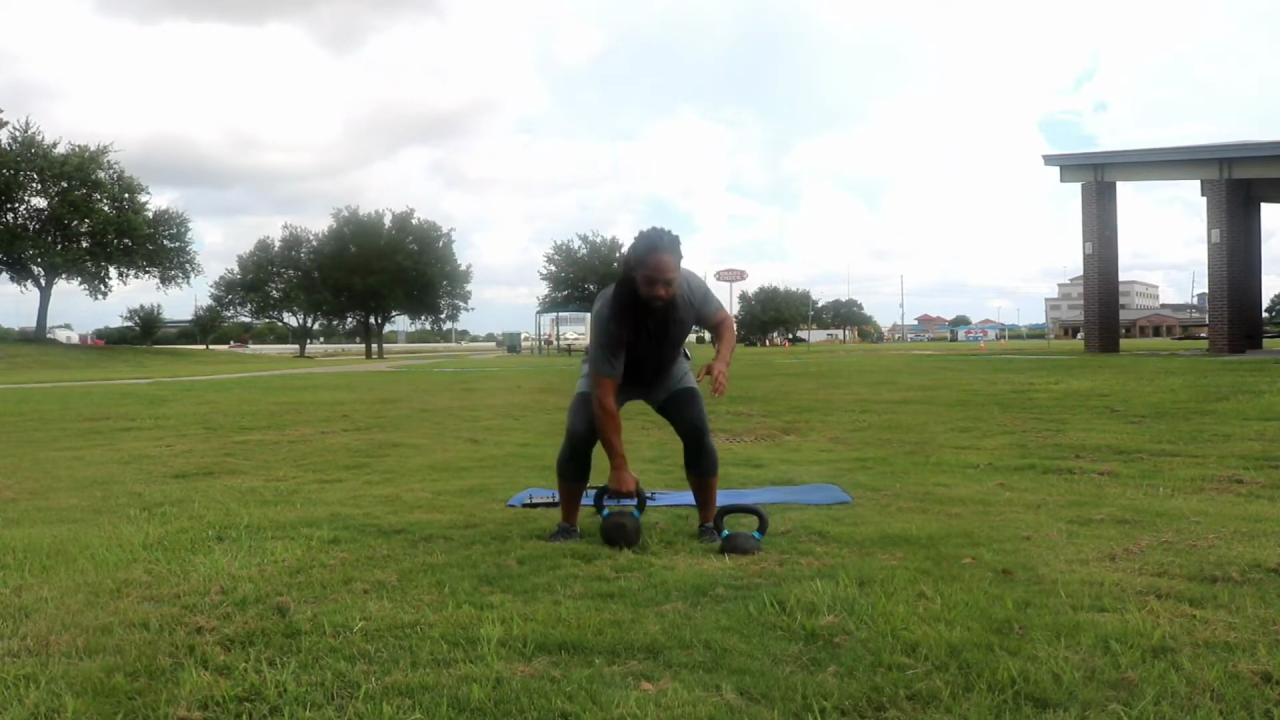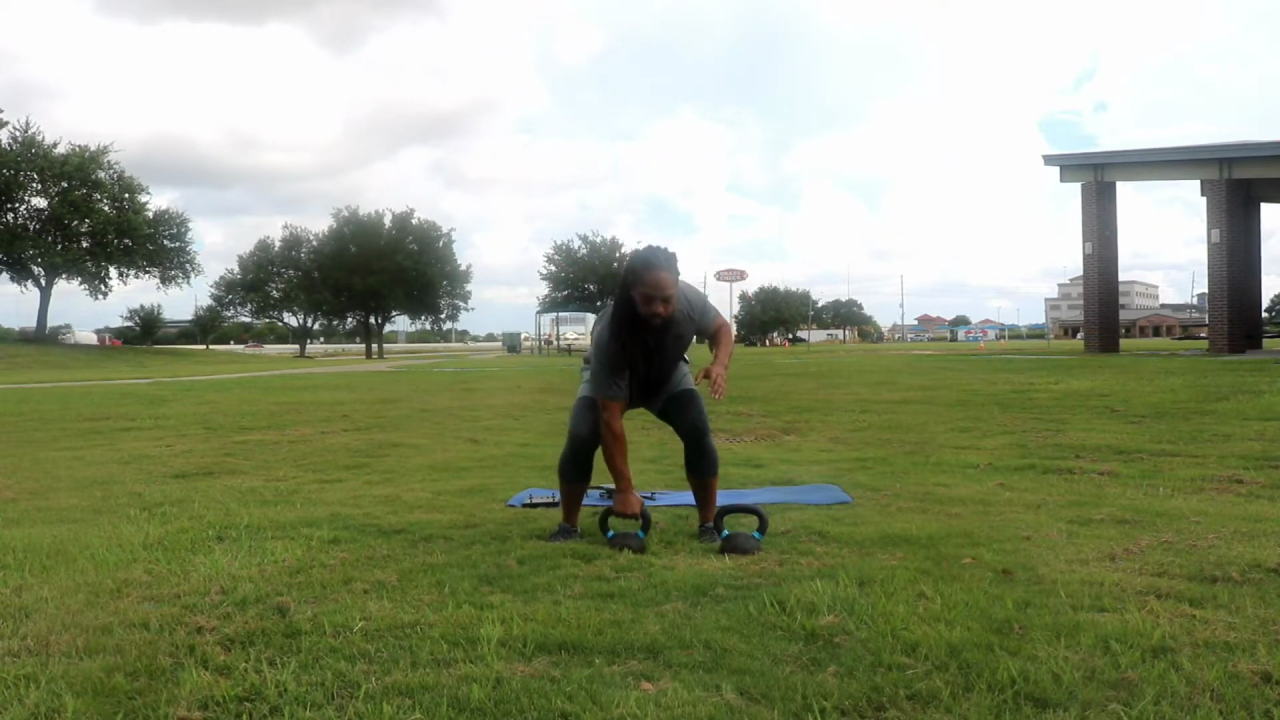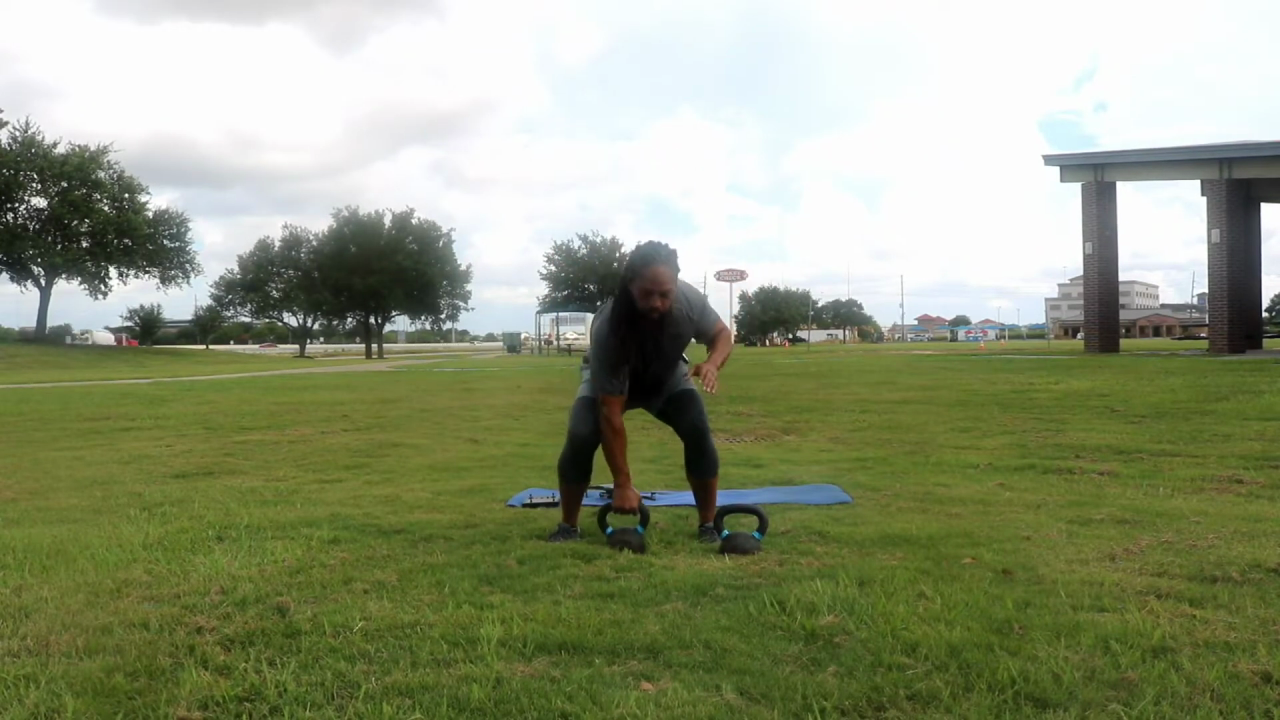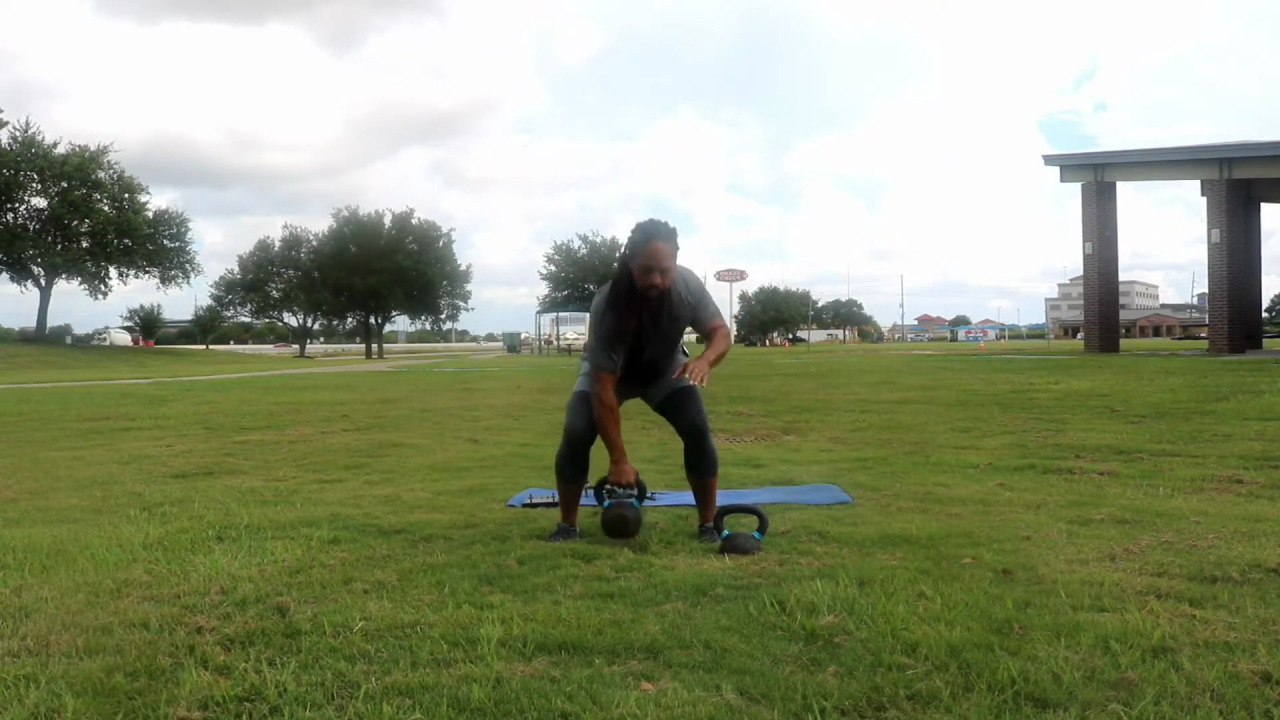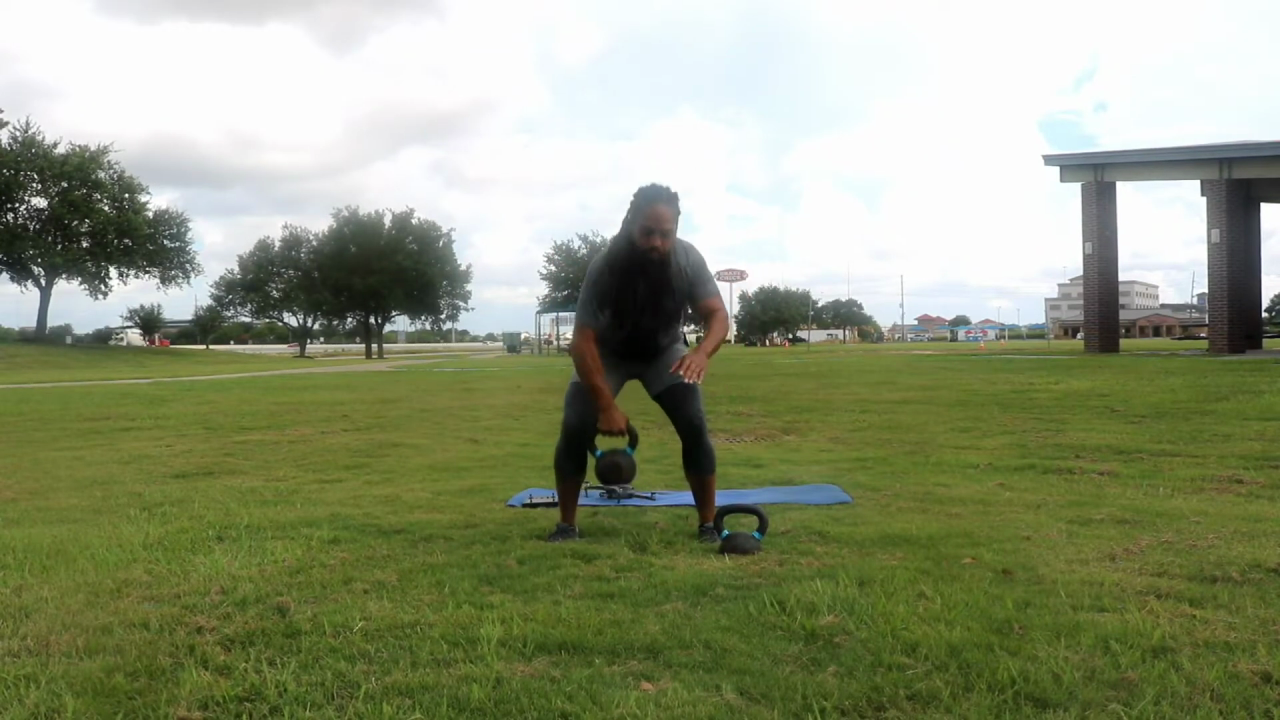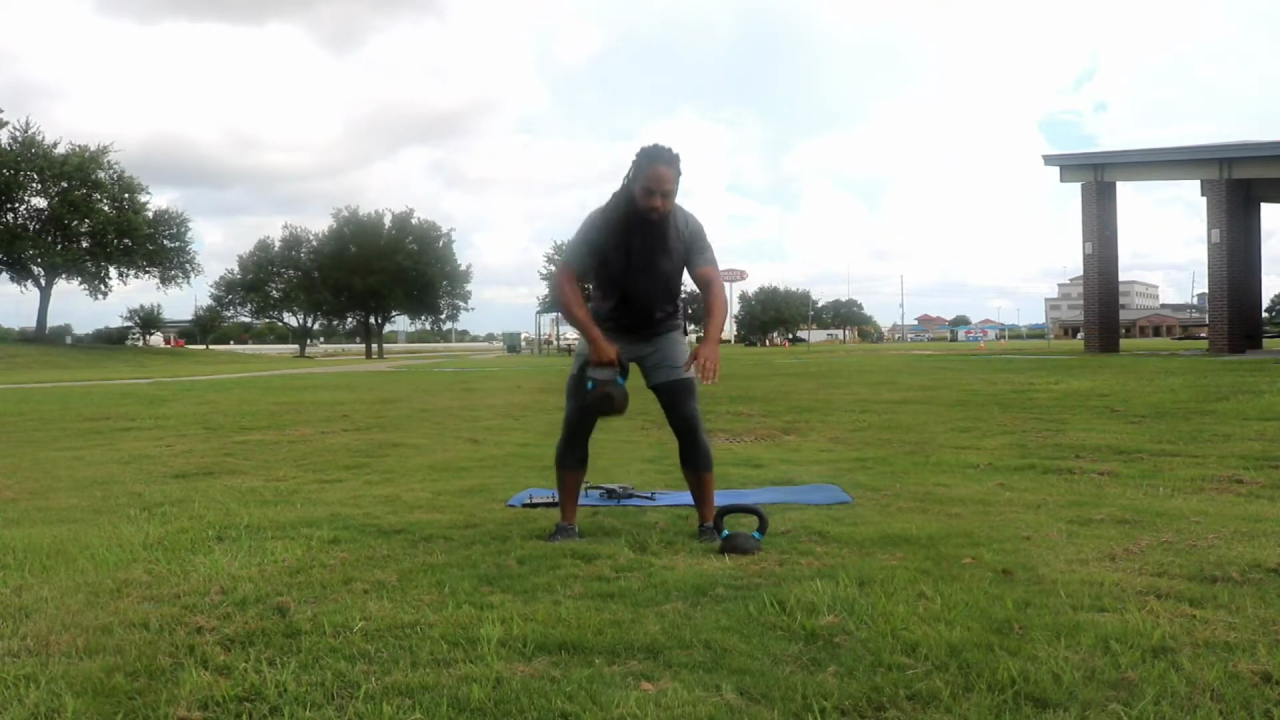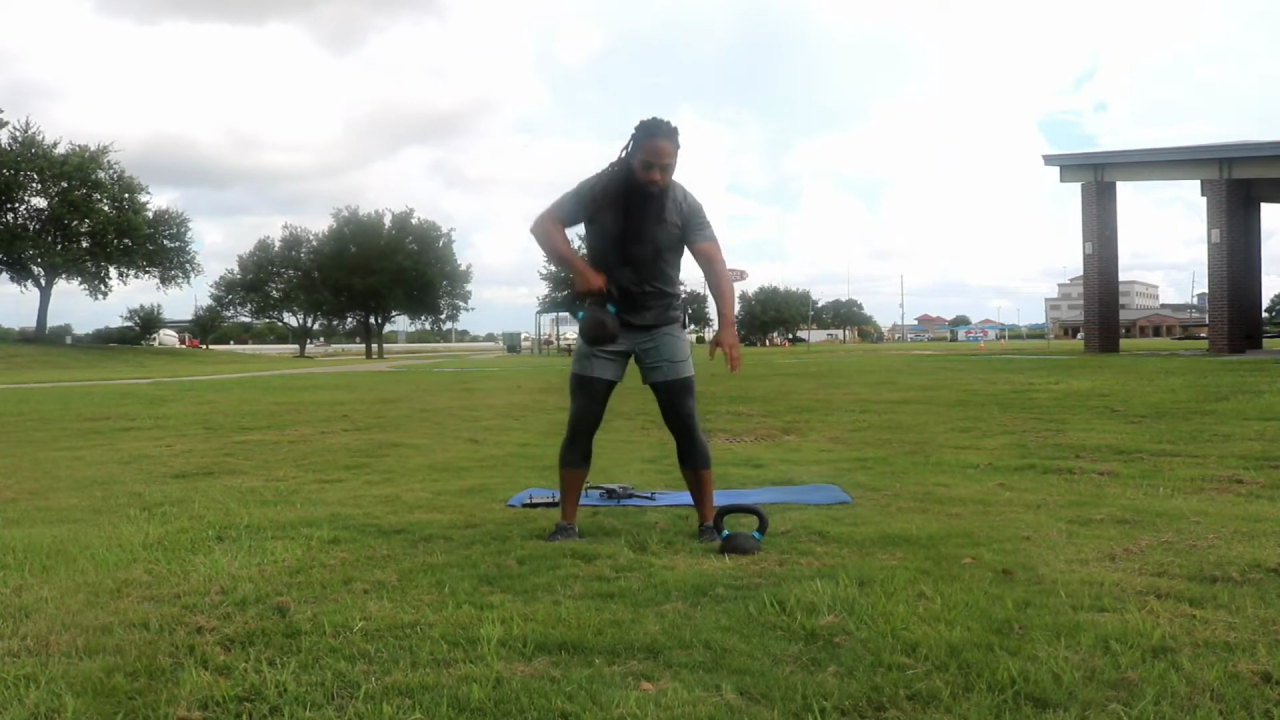
dt=0.1s
person 1, frame 1
left shoulder: (693, 289)
right shoulder: (610, 311)
left elbow: (723, 322)
right elbow: (604, 398)
left wrist: (722, 358)
right wrist: (619, 467)
left hip: (667, 371)
right hip: (612, 374)
left knee: (697, 429)
right knee: (578, 434)
left ankle: (708, 524)
right ankle: (568, 524)
person 1, frame 2
left shoulder: (691, 301)
right shoulder: (611, 329)
left elbow: (721, 329)
right elbow: (611, 420)
left wrist: (719, 363)
right wrist: (624, 490)
left hip: (668, 378)
right hip: (613, 385)
left knee: (698, 430)
right knee: (581, 437)
left ankle: (708, 524)
right ankle: (568, 524)
person 1, frame 3
left shoulder: (691, 301)
right shoulder: (610, 325)
left elbow: (722, 335)
right elbow: (611, 413)
left wrist: (713, 361)
right wrist: (624, 485)
left hip: (667, 379)
right hip: (610, 385)
left knee: (698, 431)
right knee: (580, 438)
left ankle: (708, 525)
right ankle: (568, 525)
person 1, frame 4
left shoulder: (689, 287)
right shoulder: (608, 305)
left elbow: (720, 332)
right elbow: (603, 391)
left wrist: (705, 359)
right wrist: (619, 459)
left hip: (666, 369)
right hip: (610, 372)
left knee: (697, 429)
right knee: (575, 433)
left ankle: (708, 526)
right ankle: (567, 524)
person 1, frame 5
left shoulder: (689, 259)
right shoulder: (606, 267)
left elbow: (716, 314)
right elbow: (584, 341)
left wrist: (701, 351)
right wrist: (607, 408)
left hip: (664, 351)
right hip: (608, 356)
left knee: (694, 427)
right knee: (574, 428)
left ankle: (709, 525)
right ankle: (567, 525)
person 1, frame 6
left shoulder: (687, 227)
right shoulder: (603, 223)
left elbow: (713, 288)
right elbow: (564, 282)
left wrist: (710, 341)
right wrist: (595, 339)
left hip: (664, 335)
right hip: (606, 334)
left knee: (688, 425)
right knee: (576, 424)
left ankle: (708, 525)
right ankle: (567, 524)
person 1, frame 7
left shoulder: (684, 205)
right shoulder: (602, 190)
left elbow: (713, 264)
right elbow: (543, 227)
left wrist: (727, 324)
right wrist: (580, 270)
left hip: (663, 326)
left knee: (685, 423)
right knee: (581, 424)
left ankle: (707, 523)
right ankle: (567, 523)
